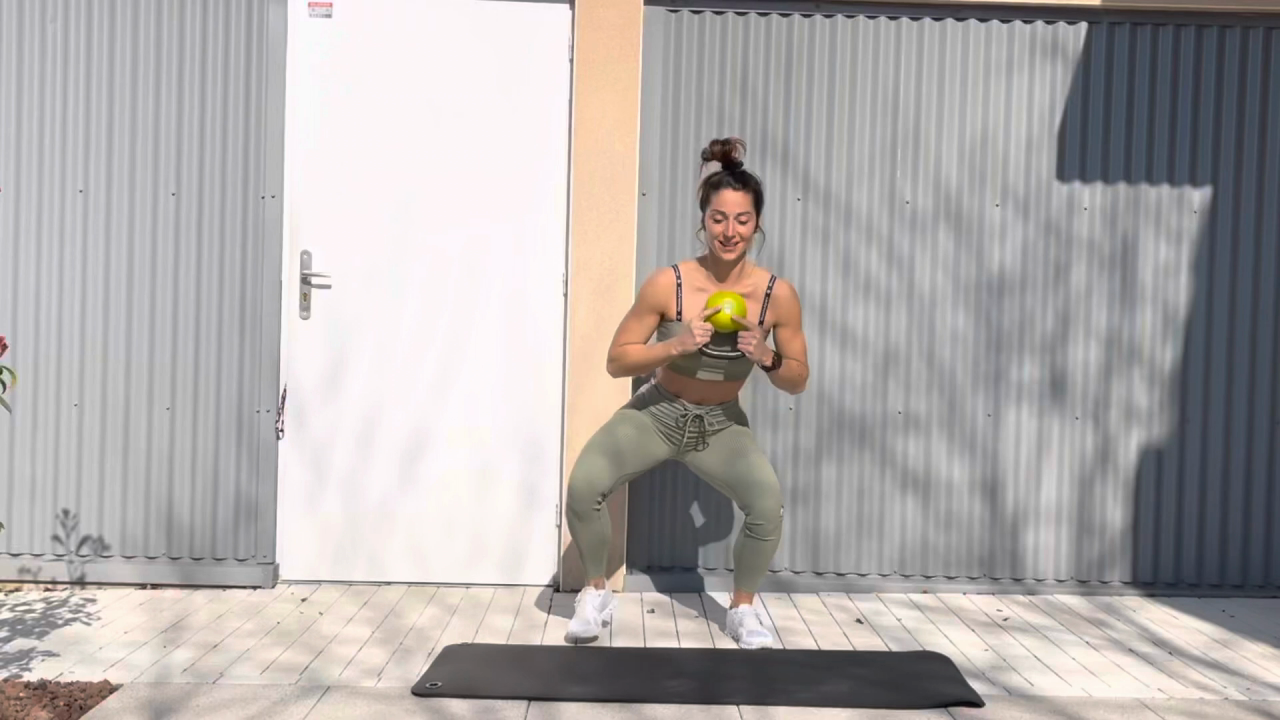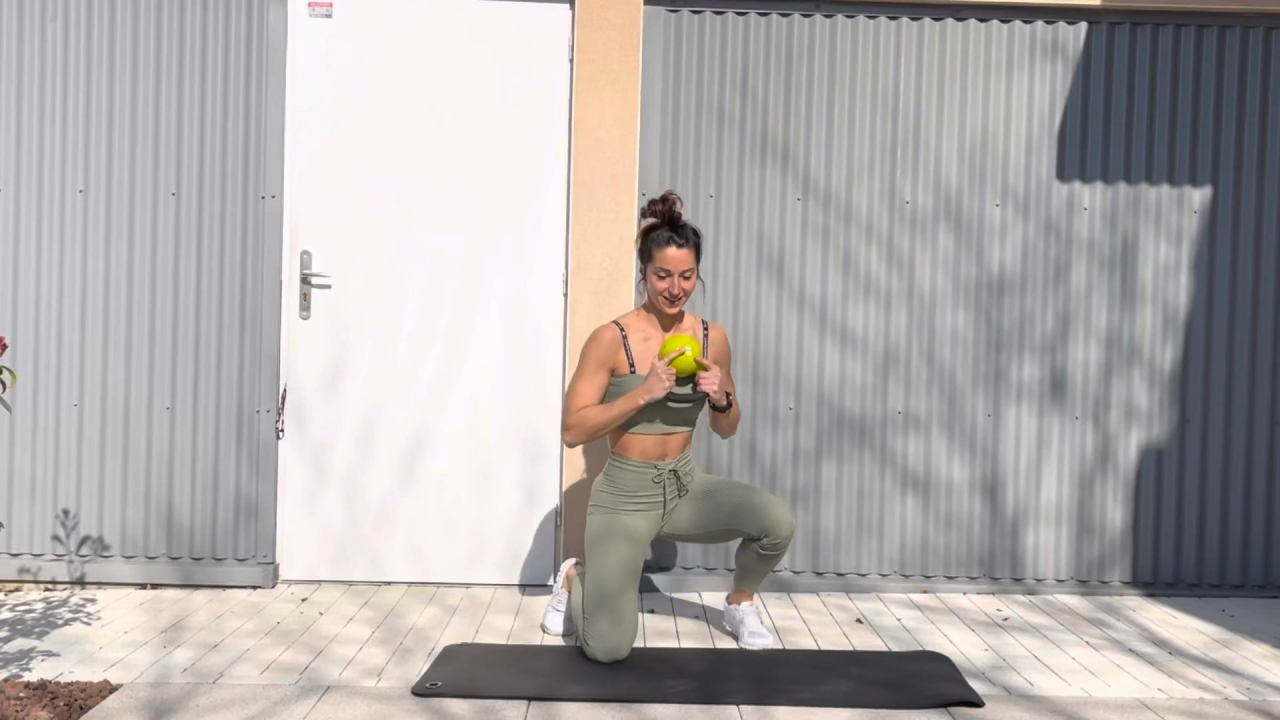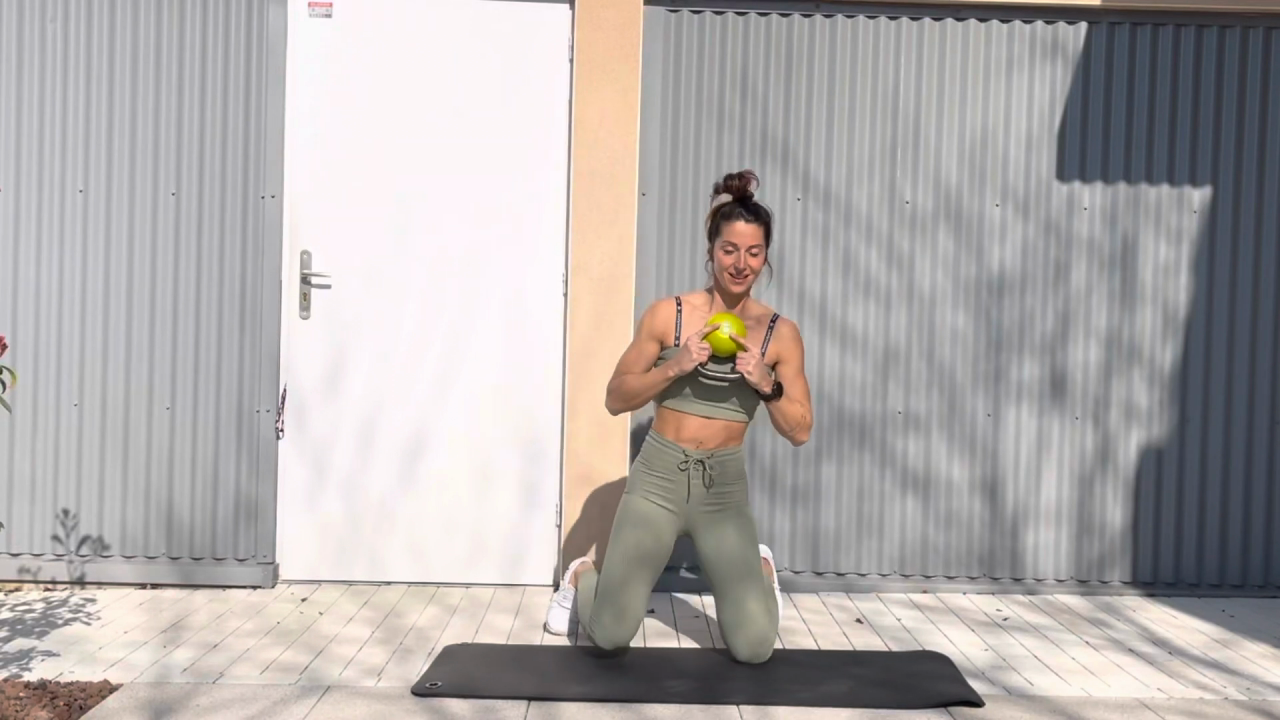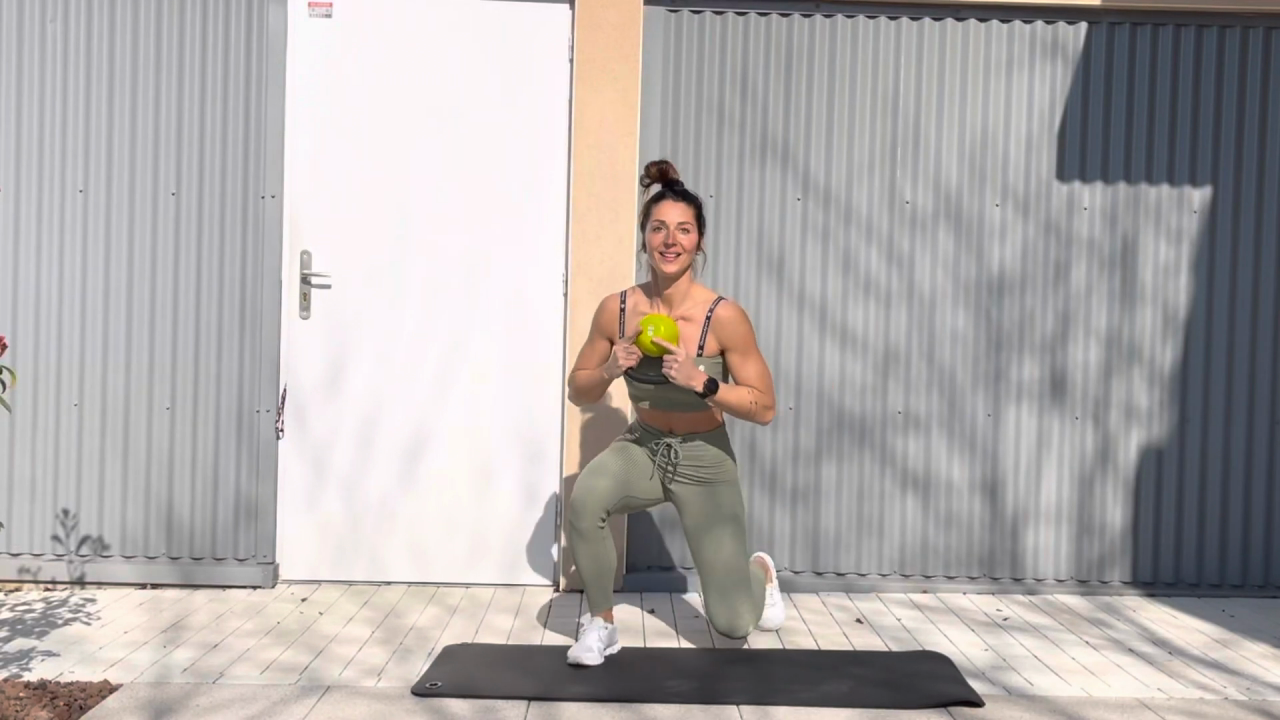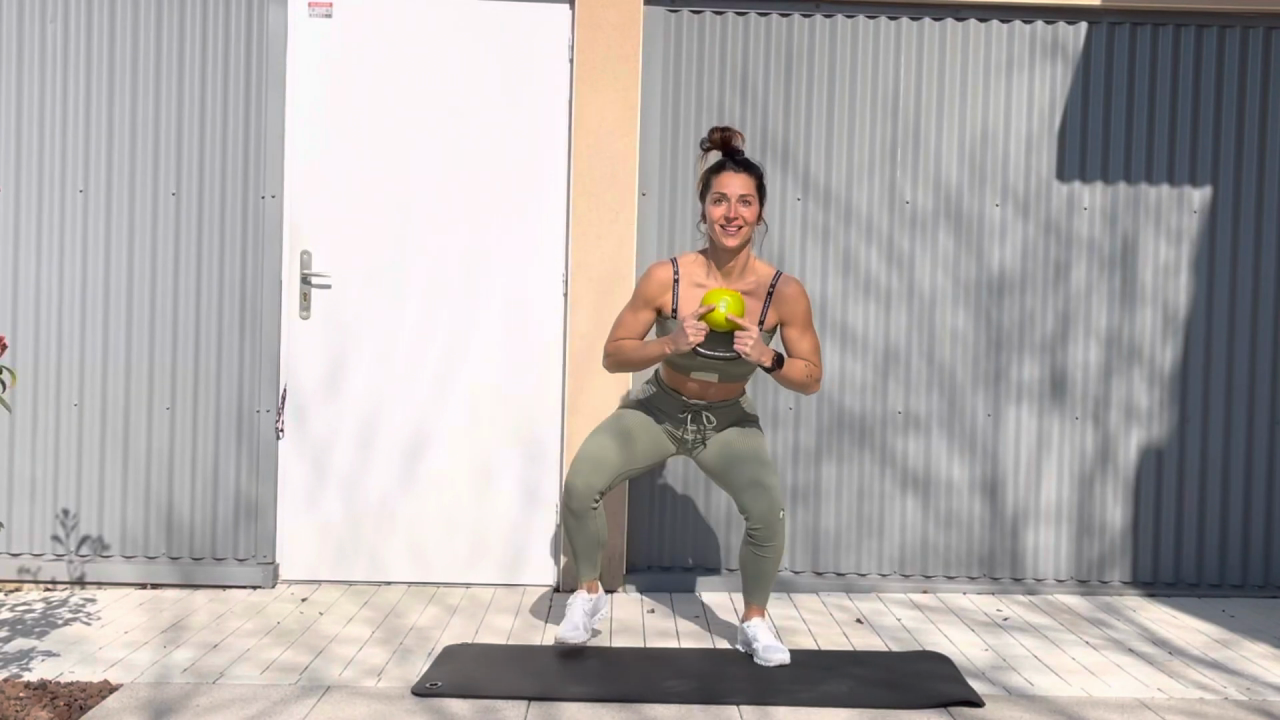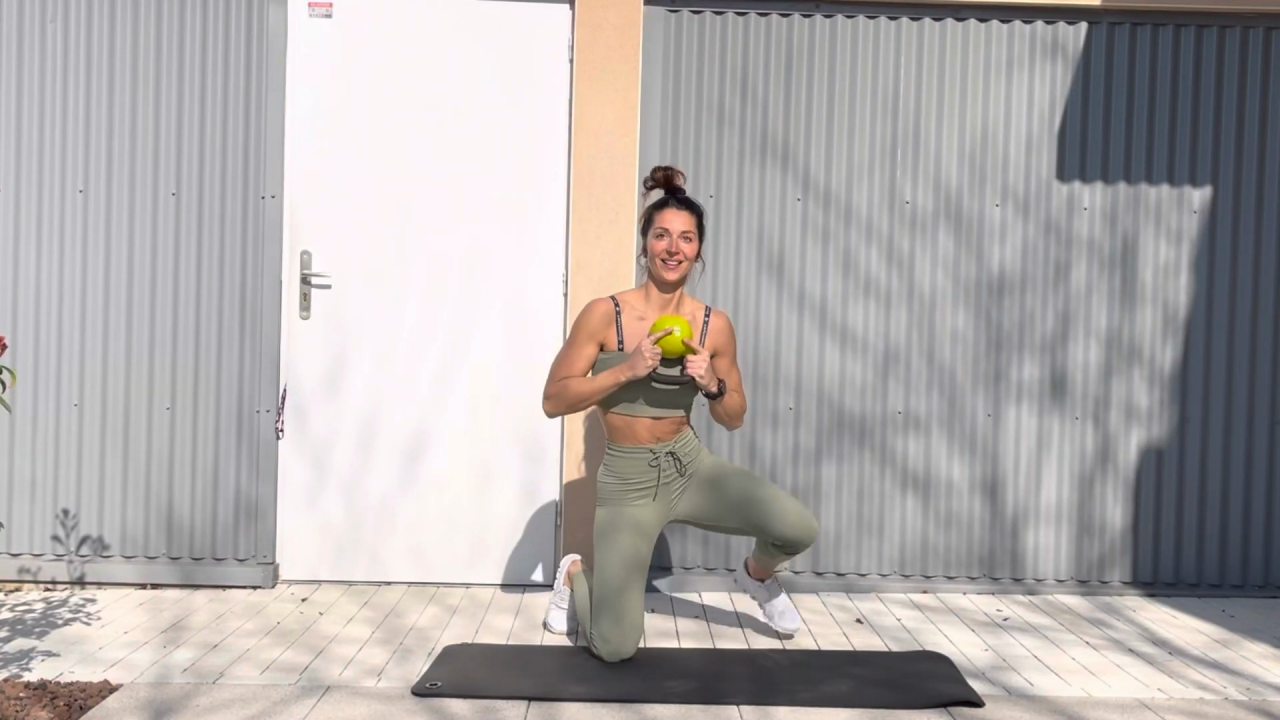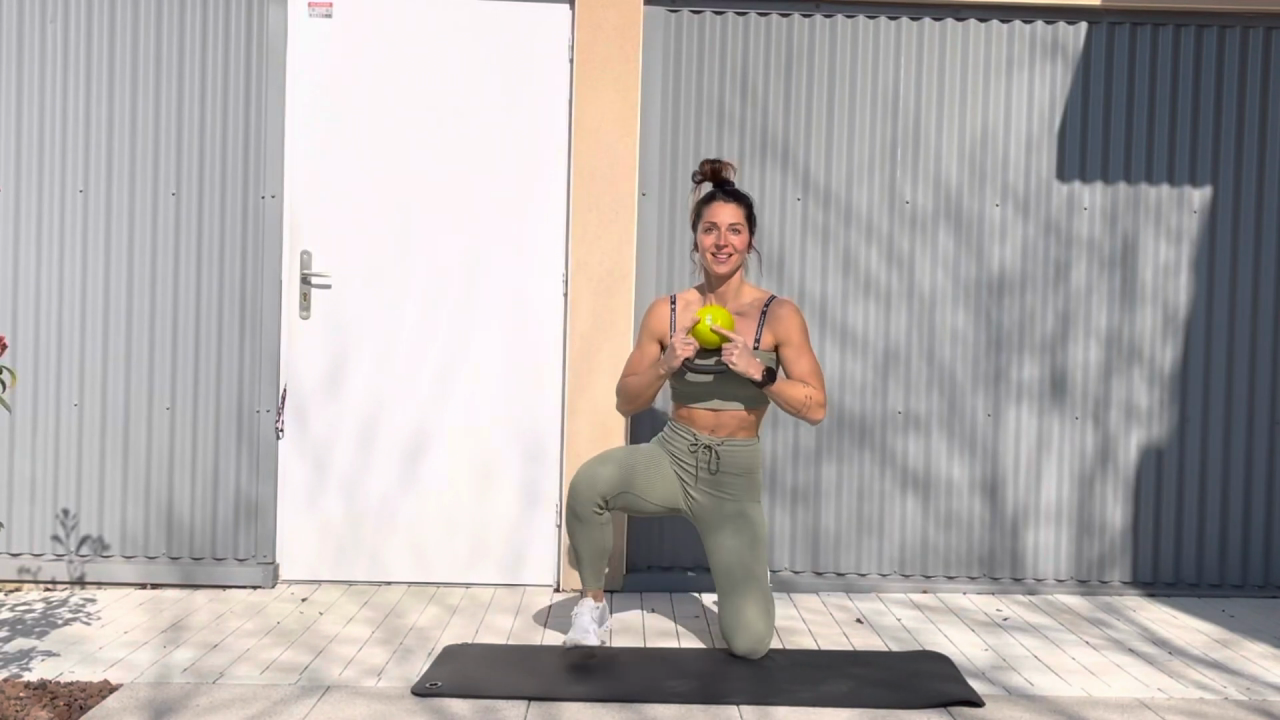
dt=0.7s
person 1, frame 1
left shoulder: (777, 294)
right shoulder: (668, 283)
left elbow: (796, 382)
right elbow: (617, 361)
left wrist: (768, 357)
right wrist: (680, 344)
left hip: (722, 425)
right hip: (655, 414)
left knee: (767, 506)
right knee: (584, 485)
left ankle: (742, 609)
right ankle: (596, 588)
person 1, frame 2
left shoulder: (712, 338)
right shoulder: (610, 339)
left elbow: (726, 429)
right elbow: (572, 430)
left wrist: (722, 397)
right wrist: (644, 393)
left hip: (686, 486)
right hip: (624, 495)
left knee: (778, 521)
right knee: (609, 647)
left ankle: (739, 605)
right ankle: (575, 580)
person 1, frame 3
left shoulder: (781, 332)
right shoulder: (667, 314)
left elbow: (800, 431)
right elbow: (616, 399)
left wrist: (768, 384)
right wrist: (675, 367)
left hip: (724, 488)
right hip: (658, 476)
left knee: (754, 648)
right knee: (610, 635)
left ankle: (759, 569)
right ankle: (584, 579)
person 1, frame 4
left shoulder: (724, 317)
right shoulder: (615, 309)
left elbow: (765, 408)
right elbow: (577, 391)
left wrist: (701, 382)
right wrist: (610, 369)
left hip: (705, 460)
right hip: (642, 449)
left knee: (733, 624)
right knee: (584, 500)
left ankle: (759, 572)
right ankle: (601, 623)
person 1, frame 5
left shoulder: (785, 291)
right shoulder: (663, 278)
left elbow: (811, 380)
right elbow: (613, 356)
left wrist: (767, 358)
right wrist: (671, 344)
left hip: (728, 421)
right hip: (658, 412)
left knee: (767, 511)
right knee: (581, 484)
left ankle: (754, 622)
right ankle: (588, 591)
person 1, frame 6
left shoulder: (715, 325)
right shoulder: (602, 314)
left elbow: (734, 419)
right elbow: (553, 400)
left wrist: (713, 384)
right wrist: (625, 369)
left hip: (691, 467)
right hip: (627, 482)
left knee: (798, 528)
right knee: (614, 647)
left ankle: (757, 575)
right ankle: (575, 576)
person 1, frame 7
left shoulder: (778, 315)
right shoulder: (665, 312)
left elbow: (814, 408)
right elbow: (627, 403)
left wrist: (757, 371)
right wrist: (664, 365)
left hip: (733, 474)
right hip: (669, 455)
left knee: (750, 643)
right knee: (588, 482)
left ankle: (750, 567)
right ankle: (593, 599)
